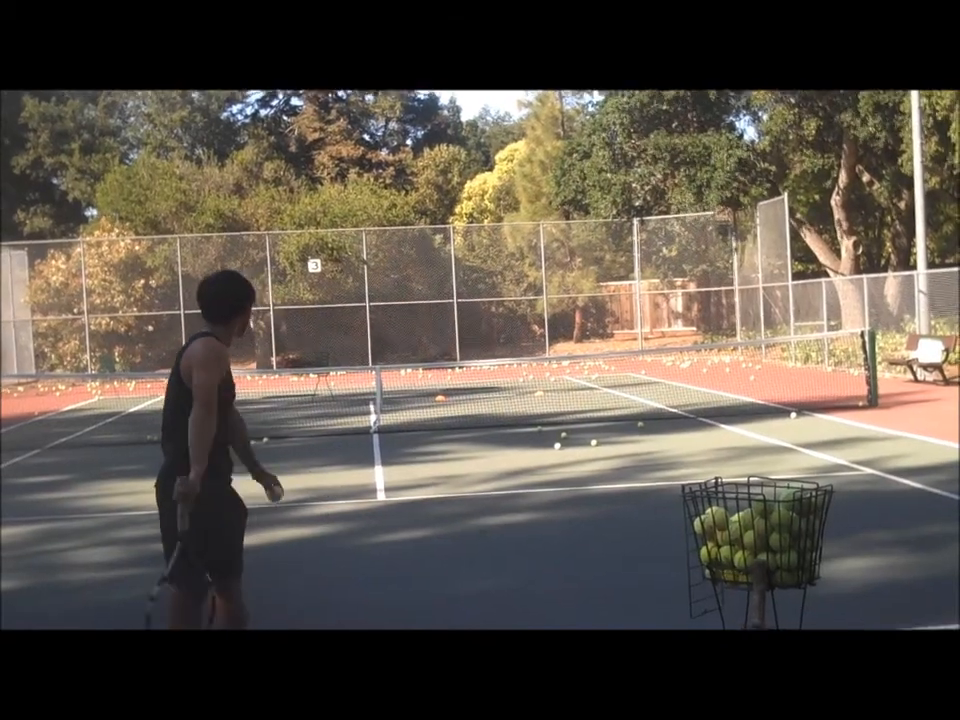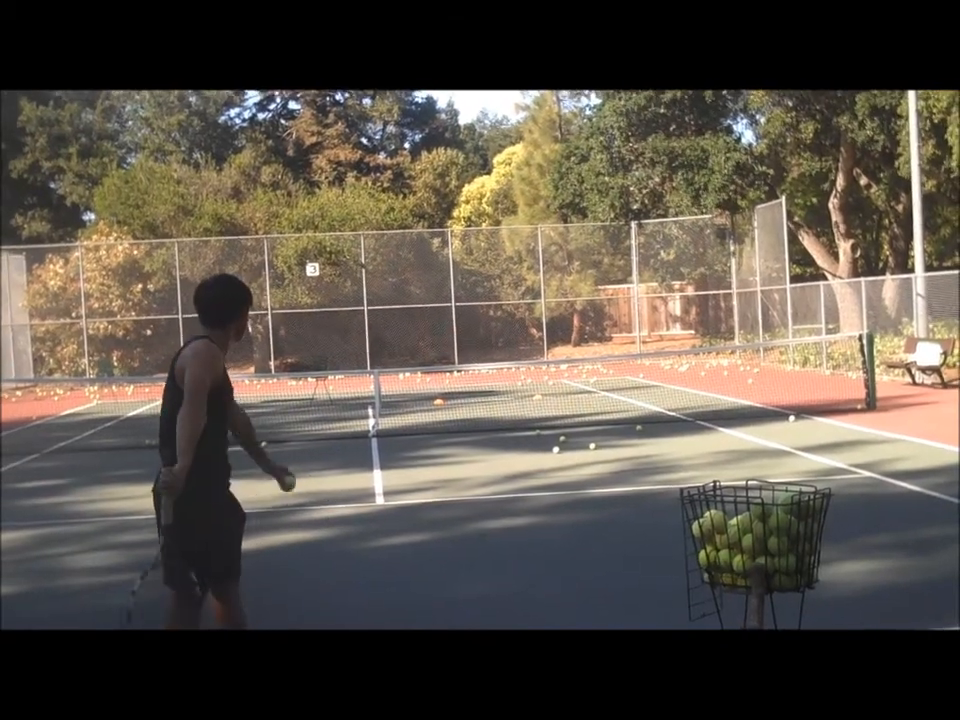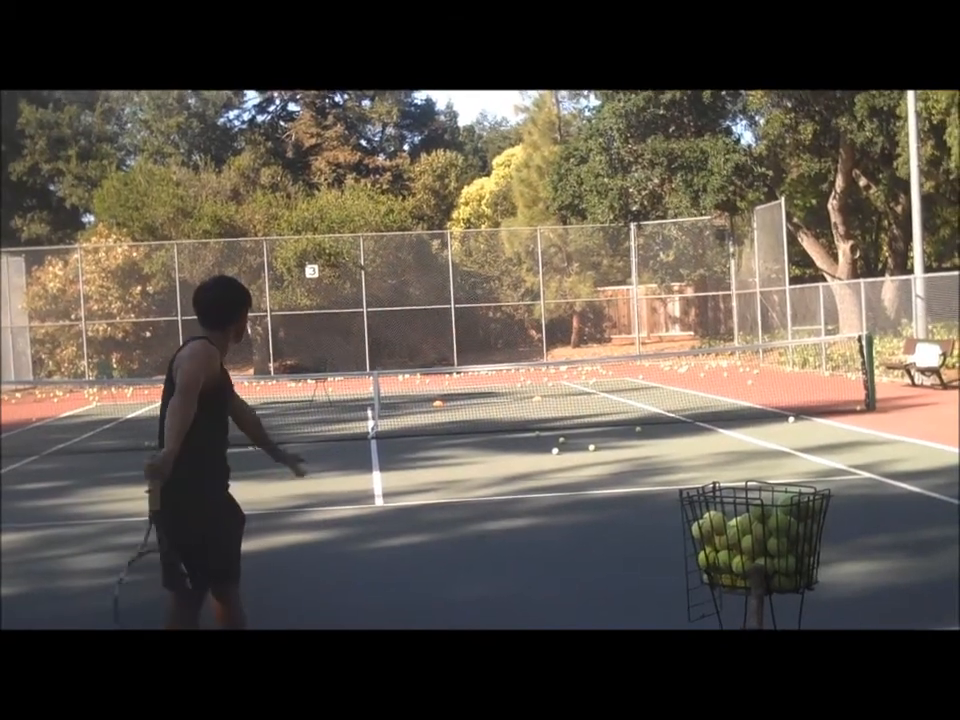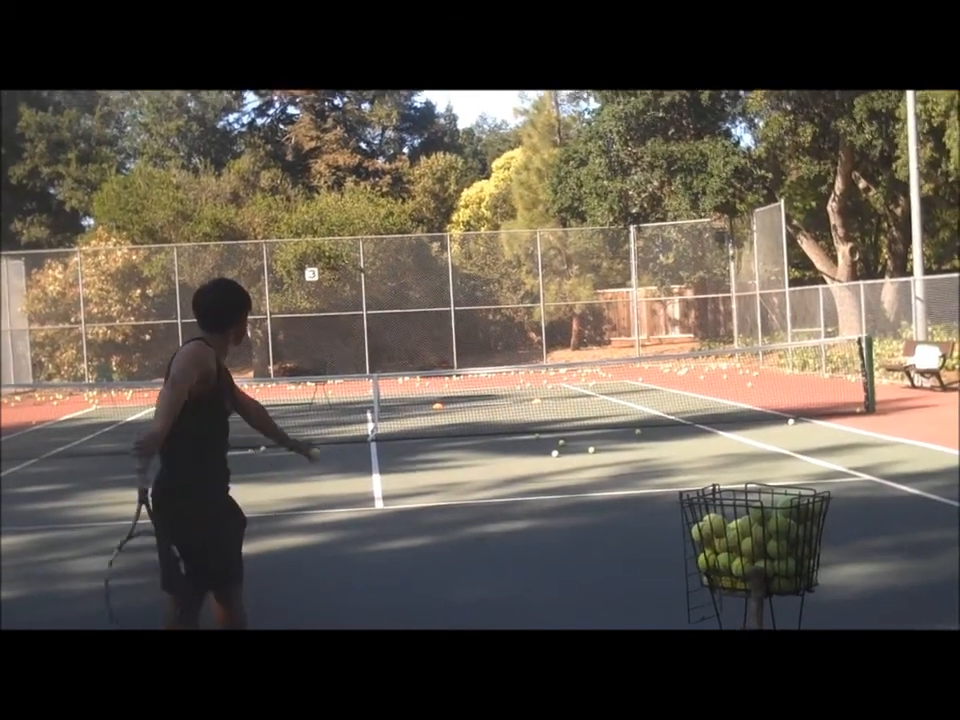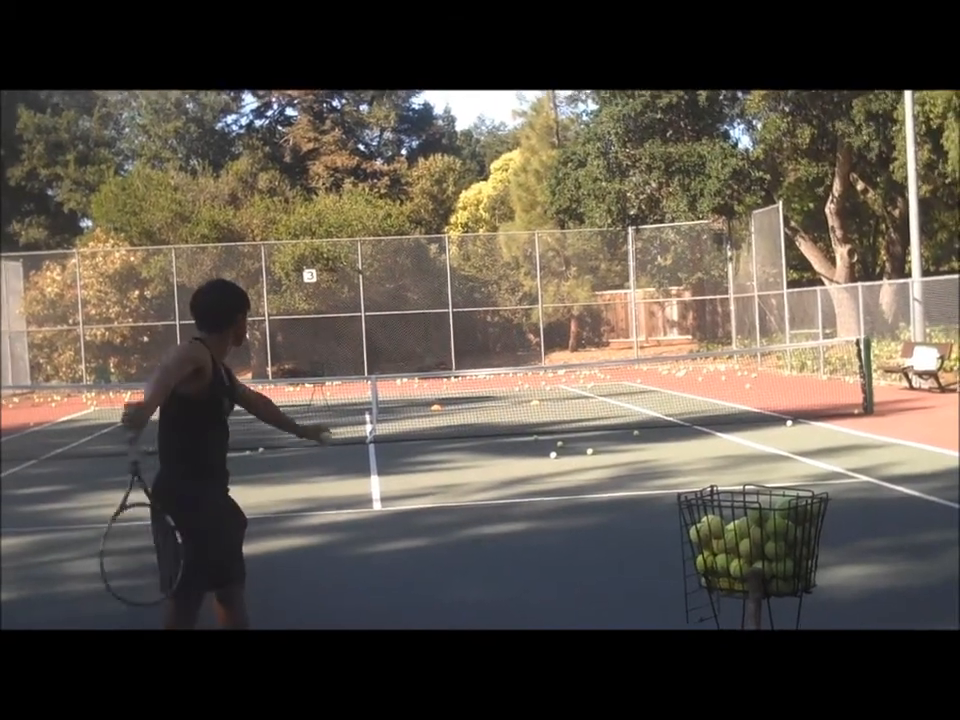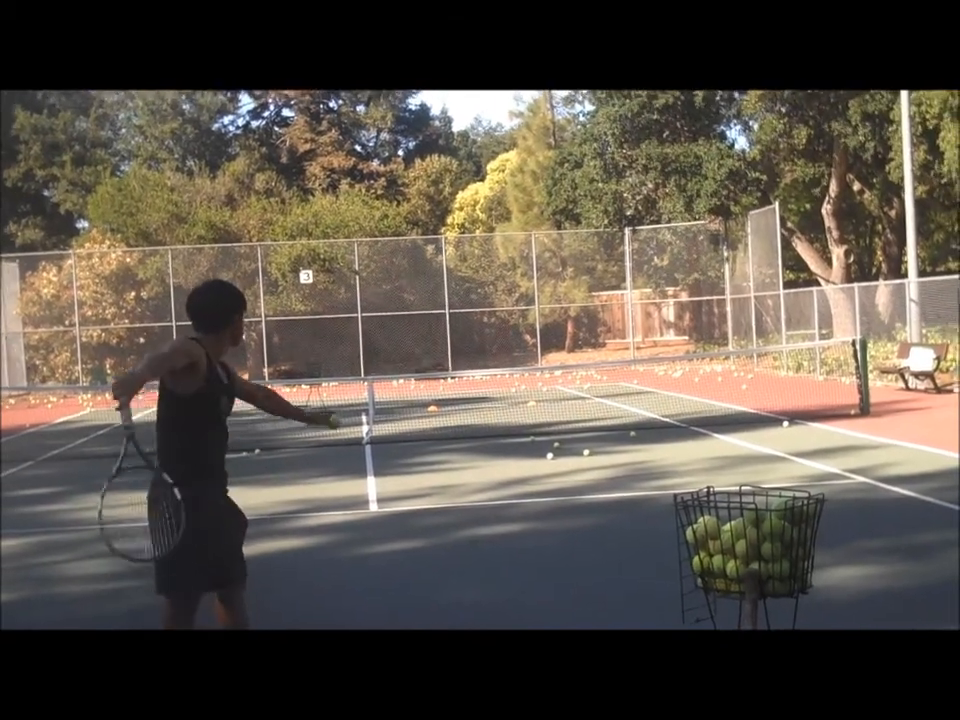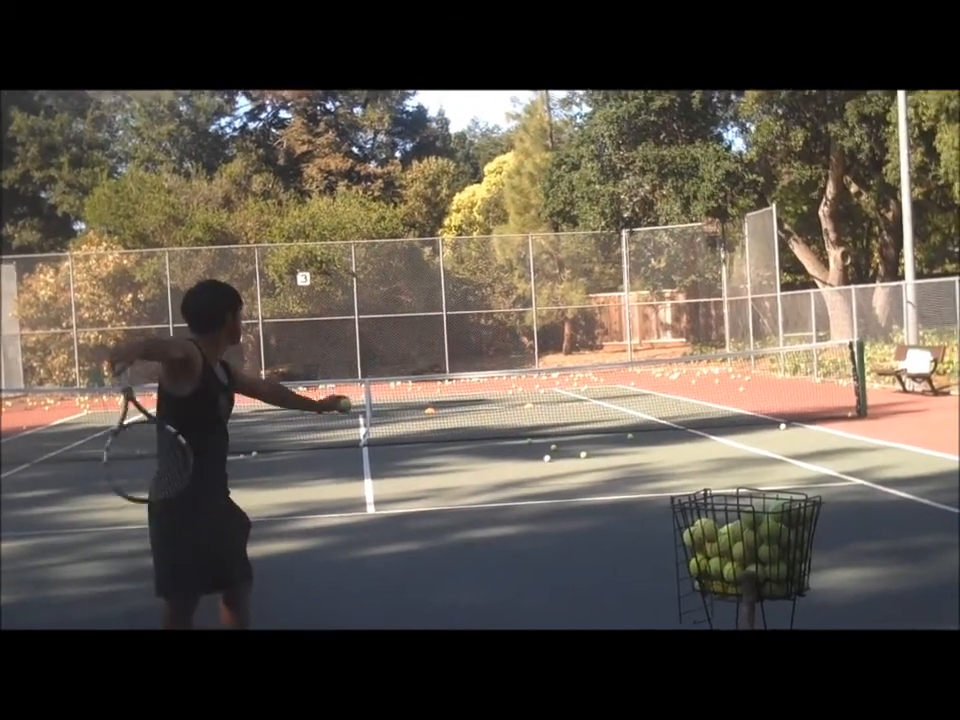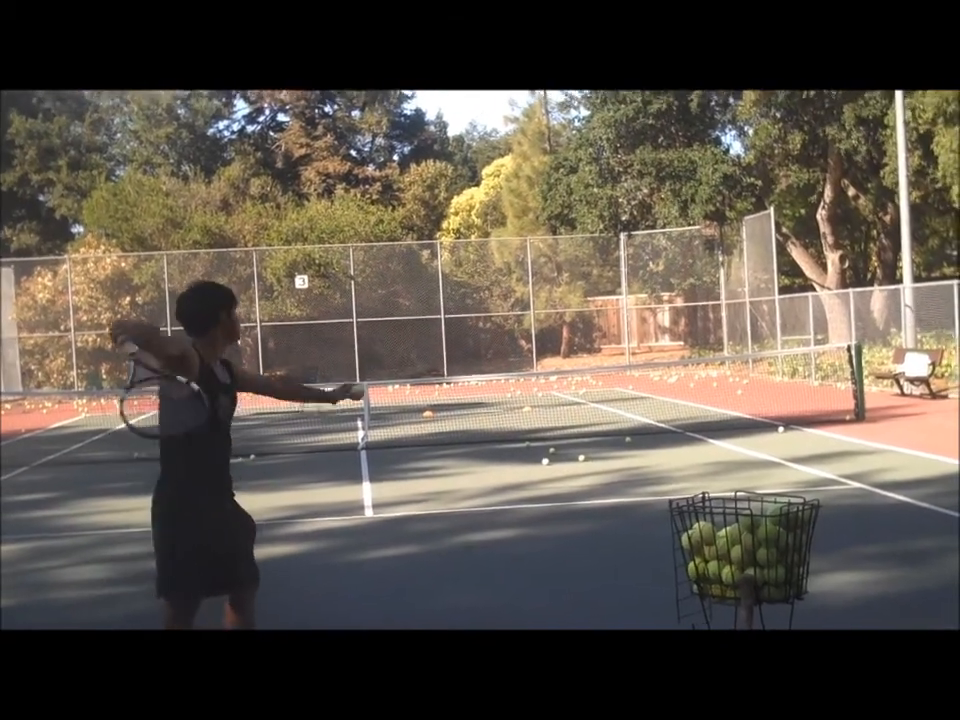
dt=0.1s
person 1, frame 1
left shoulder: (209, 352)
right shoulder: (208, 350)
left elbow: (229, 419)
right elbow: (202, 413)
left wrist: (257, 471)
right wrist: (196, 473)
left hip: (211, 486)
right hip: (192, 490)
left knee: (227, 576)
right knee: (193, 587)
person 1, frame 2
left shoulder: (208, 355)
right shoulder: (203, 353)
left elbow: (234, 416)
right elbow: (192, 408)
left wrist: (266, 463)
right wrist: (182, 466)
left hip: (207, 489)
right hip: (189, 492)
left knee: (225, 582)
right knee: (190, 591)
person 1, frame 3
left shoulder: (213, 361)
right shoulder: (200, 353)
left elbow: (240, 412)
right elbow: (184, 400)
left wrist: (277, 453)
right wrist: (169, 452)
left hip: (207, 490)
right hip: (186, 493)
left knee: (226, 582)
right knee: (189, 592)
person 1, frame 4
left shoulder: (216, 366)
right shoulder: (197, 354)
left elbow: (249, 407)
right elbow: (174, 390)
left wrist: (289, 443)
right wrist: (157, 431)
left hip: (207, 493)
right hip: (185, 496)
left knee: (228, 585)
right knee: (189, 595)
person 1, frame 5
left shoulder: (218, 368)
right shoulder: (193, 354)
left elbow: (255, 402)
right elbow: (167, 372)
left wrist: (299, 429)
right wrist: (147, 401)
left hip: (209, 495)
right hip: (182, 498)
left knee: (231, 583)
right knee: (187, 597)
person 1, frame 6
left shoulder: (219, 369)
right shoulder: (188, 353)
left elbow: (260, 395)
right elbow: (158, 361)
left wrist: (306, 416)
right wrist: (135, 378)
left hip: (209, 495)
right hip: (182, 498)
left knee: (232, 585)
right knee: (183, 599)
person 1, frame 7
left shoulder: (222, 370)
right shoulder: (185, 356)
left elbow: (266, 390)
right elbow: (147, 345)
left wrist: (314, 403)
right wrist: (128, 350)
left hip: (212, 497)
right hip: (179, 502)
left knee: (237, 584)
right knee: (182, 603)
person 1, frame 8
left shoulder: (226, 370)
right shoulder: (182, 356)
left elbow: (276, 385)
right elbow: (142, 333)
left wrist: (329, 396)
right wrist: (126, 329)
left hip: (217, 499)
right hip: (182, 504)
left knee: (244, 587)
right knee: (182, 606)
